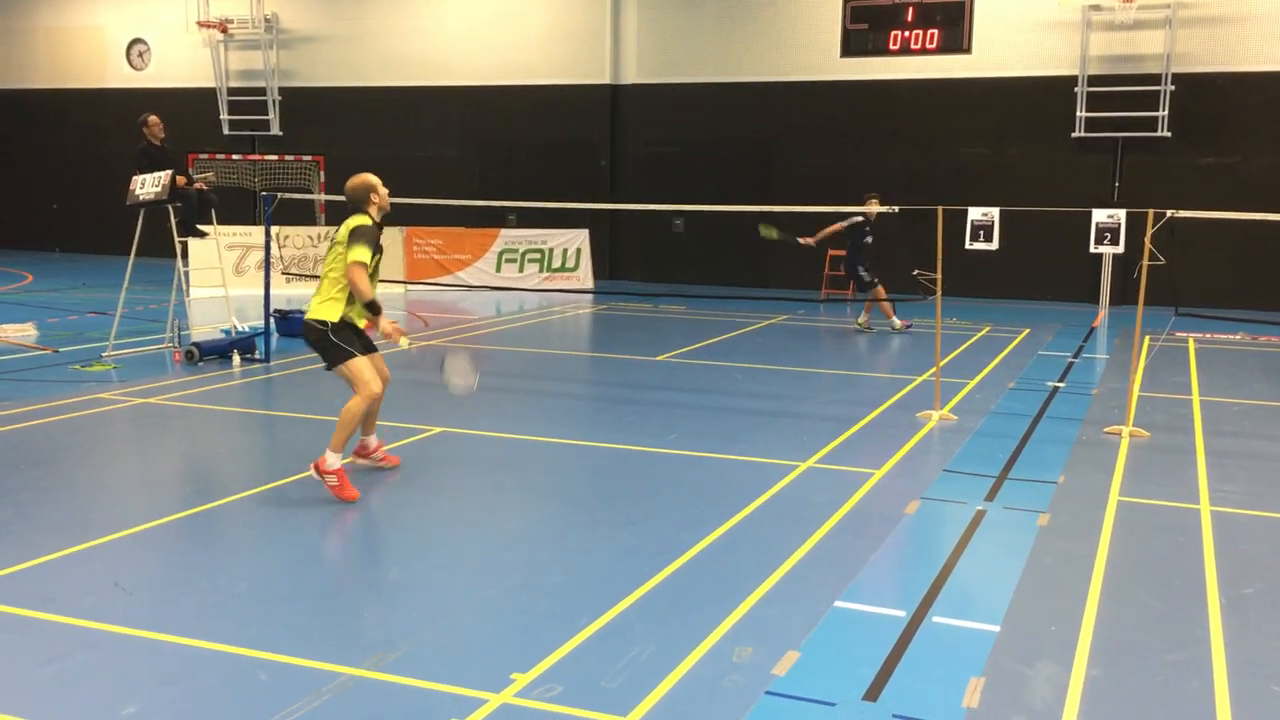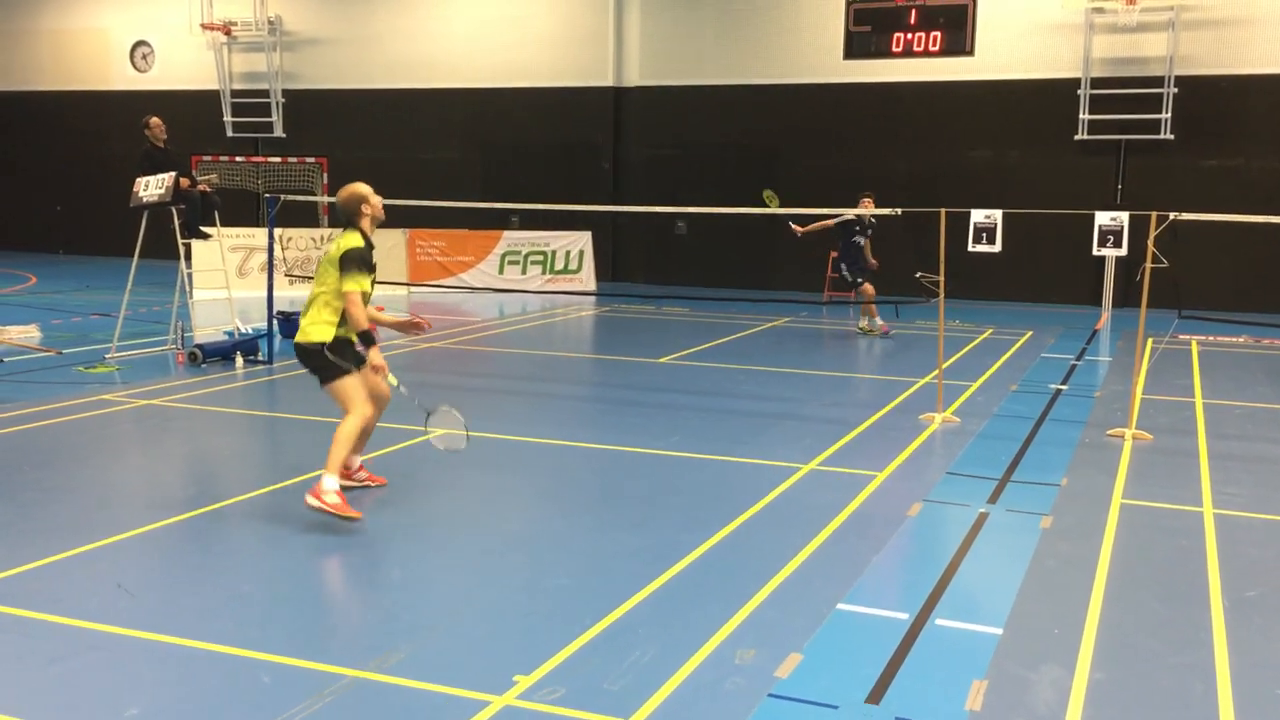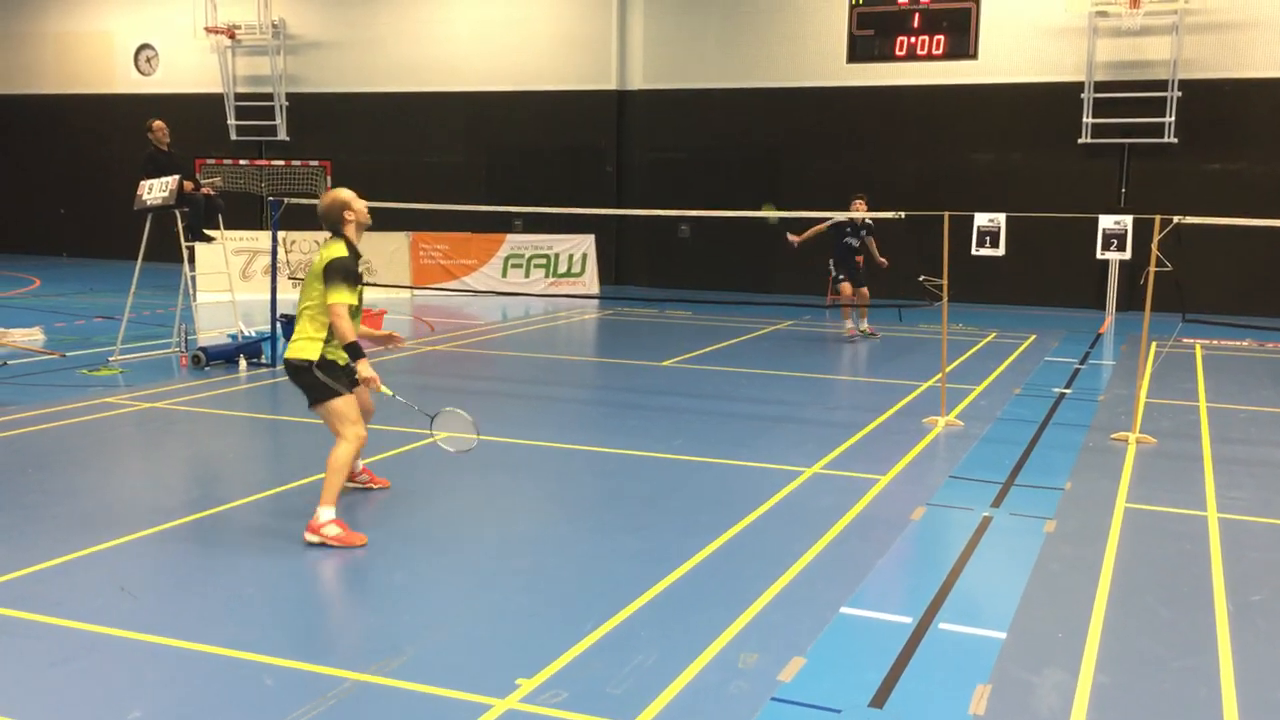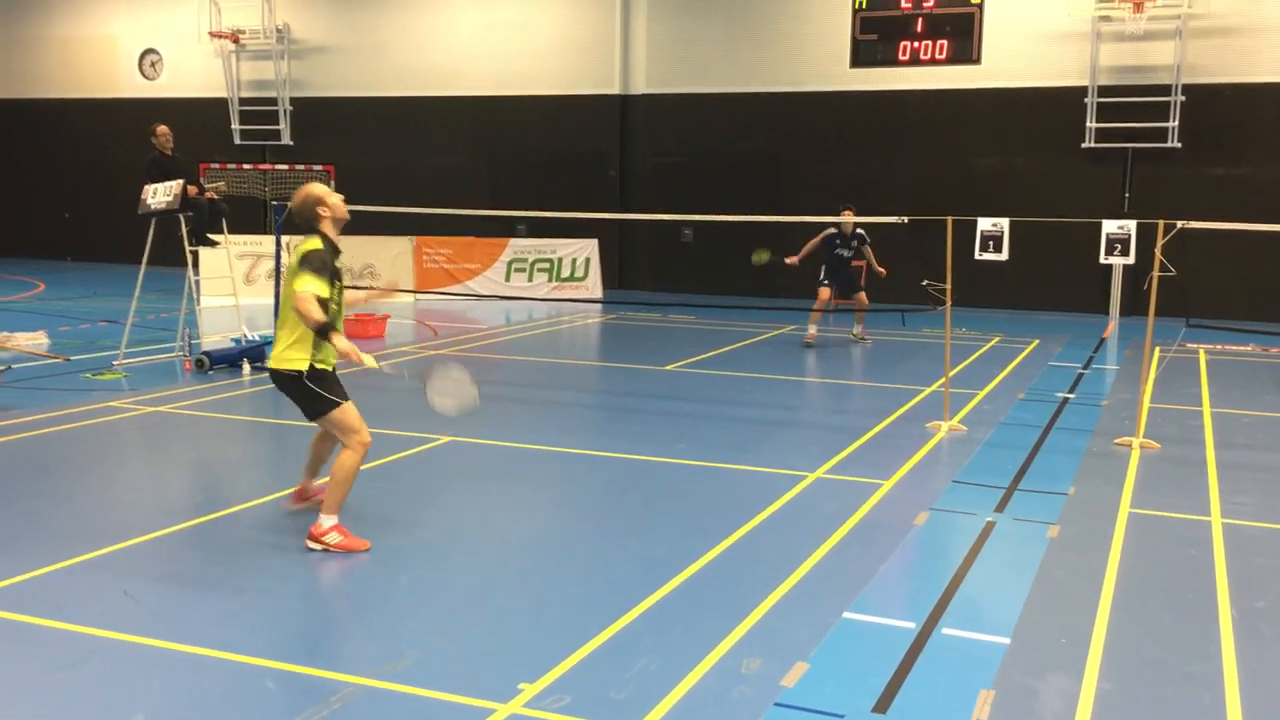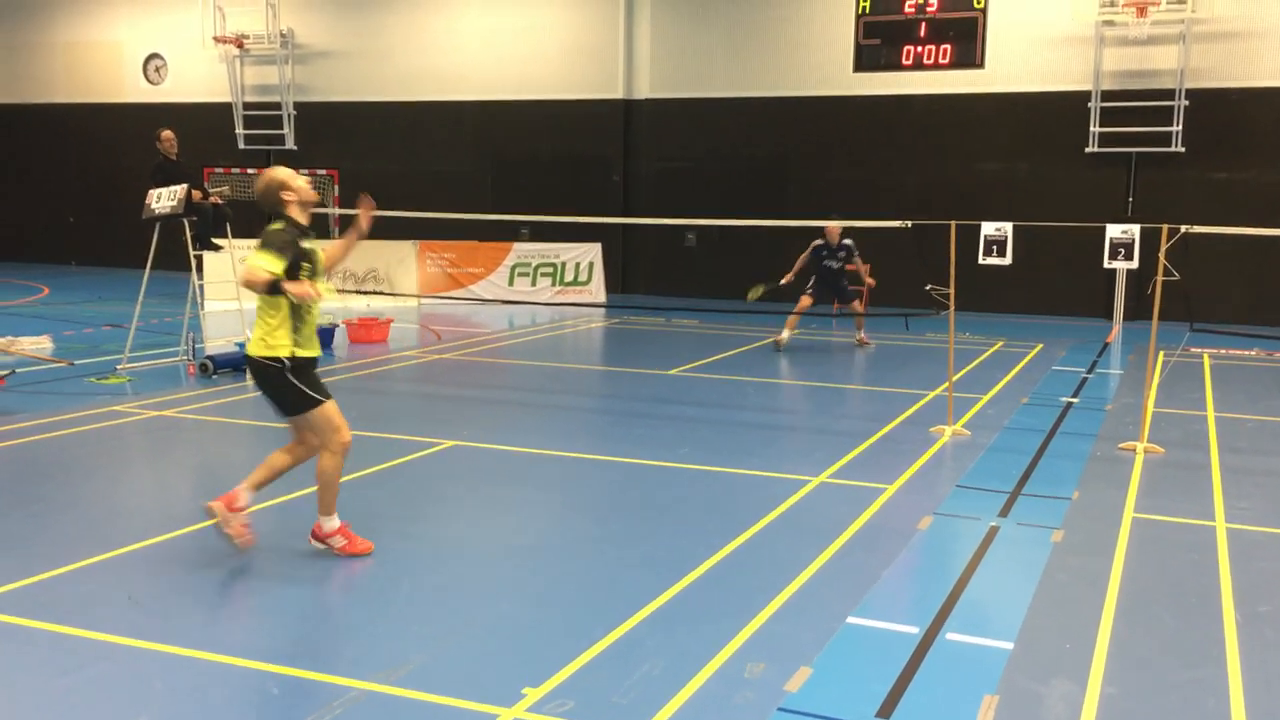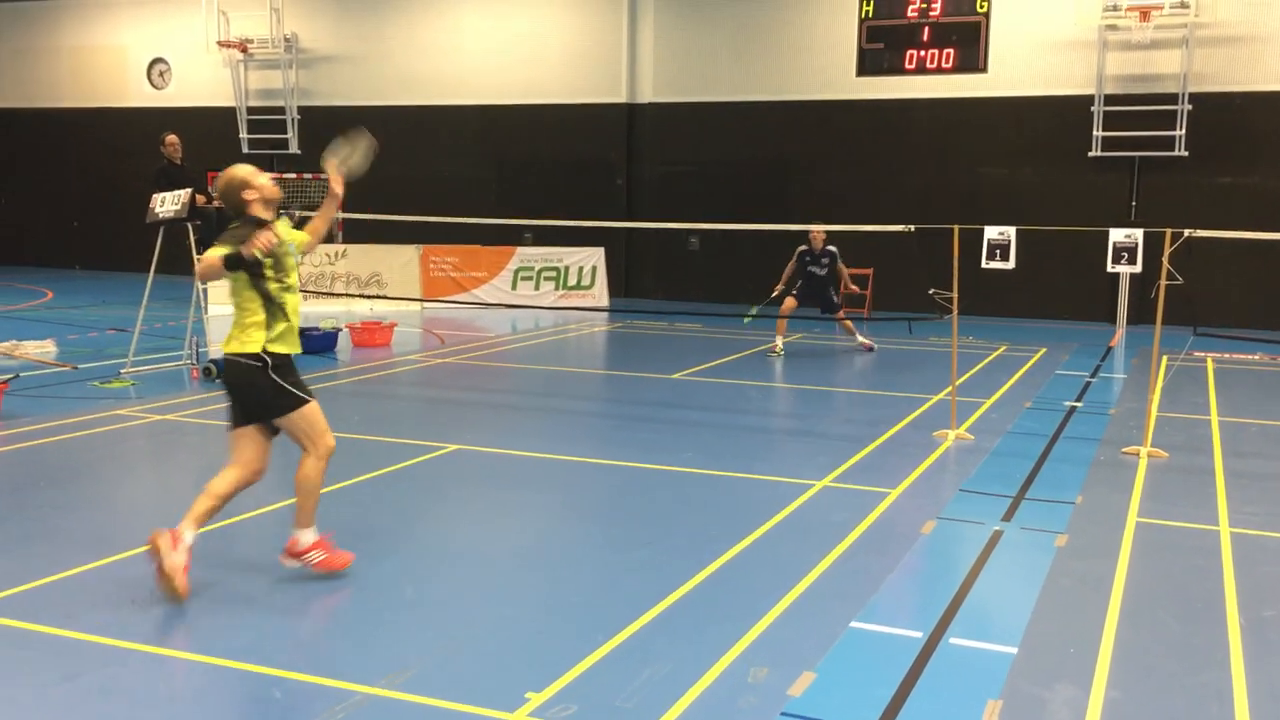
dt=0.1s
person 1, frame 1
left shoulder: (353, 227)
right shoulder: (365, 228)
right elbow: (357, 276)
left wrist: (370, 316)
right wrist: (379, 316)
left hip: (343, 321)
right hip: (330, 324)
left knee: (381, 377)
right knee: (369, 390)
left ankle: (367, 446)
right ankle: (329, 463)
person 1, frame 2
left shoulder: (350, 244)
right shoulder: (357, 249)
right elbow: (353, 303)
left wrist: (393, 323)
right wrist: (371, 348)
left hip: (334, 339)
right hip: (321, 342)
left knee: (381, 394)
right knee: (360, 411)
left ankle: (351, 468)
right ankle: (326, 491)
person 1, frame 3
left shoulder: (336, 253)
right shoulder: (342, 258)
right elbow: (337, 315)
left wrist: (374, 336)
right wrist: (360, 360)
left hip: (323, 356)
right hip: (311, 360)
left knee: (365, 404)
right knee: (352, 433)
left ankle: (352, 470)
right ankle: (323, 521)
person 1, frame 4
left shoulder: (320, 253)
right shoulder: (317, 254)
right elbow: (303, 305)
left wrist: (362, 299)
right wrist: (337, 338)
left hip: (305, 365)
right hip: (300, 369)
left knee: (338, 430)
right knee: (358, 440)
left ankle: (306, 488)
right ankle: (325, 527)
person 1, frame 5
left shoulder: (297, 235)
right shoulder: (283, 235)
left elbow: (318, 264)
right elbow: (249, 276)
left wrist: (357, 232)
right wrist: (286, 287)
left hip: (287, 358)
right hip: (282, 360)
left knee: (307, 444)
right knee: (337, 439)
left ankle: (236, 500)
right ankle: (329, 528)
person 1, frame 6
left shoulder: (277, 234)
right shoulder: (246, 233)
left elbow: (306, 239)
right elbow: (204, 269)
left wrist: (333, 200)
right wrist: (245, 249)
left hip: (250, 365)
right hip: (260, 362)
left knee: (246, 467)
right knee: (321, 445)
left ankle: (178, 539)
right ankle: (304, 542)
